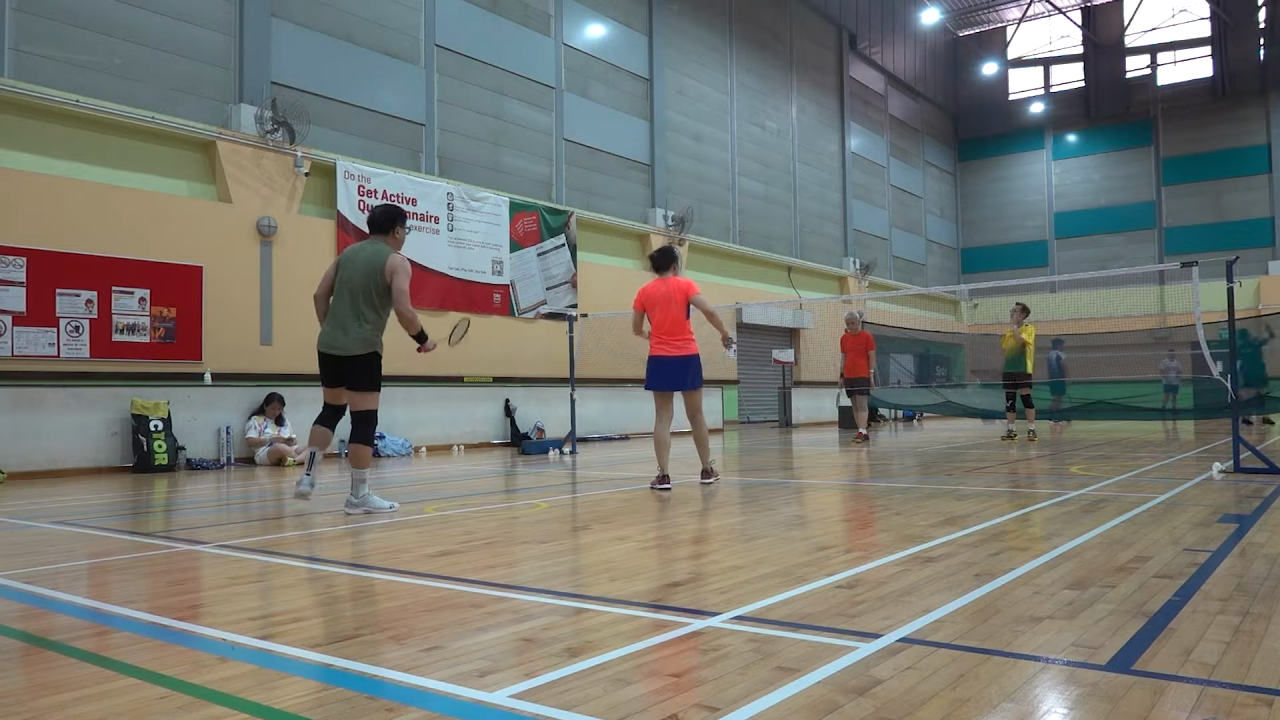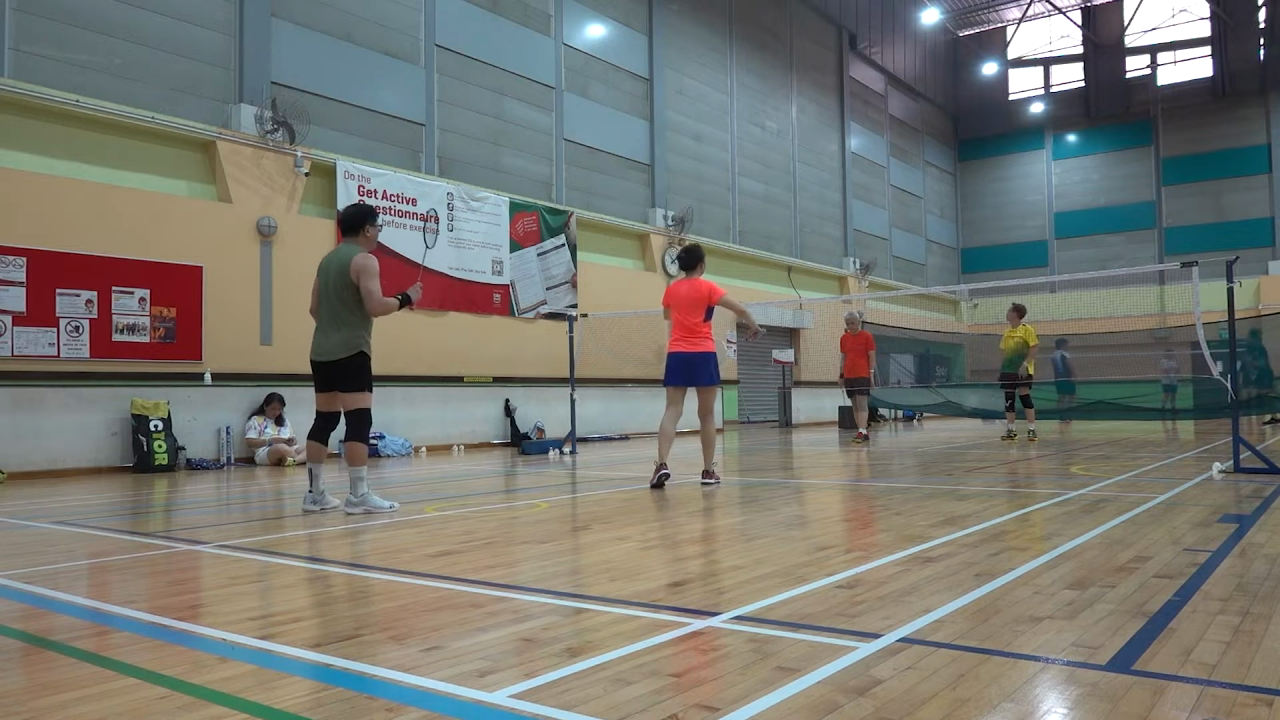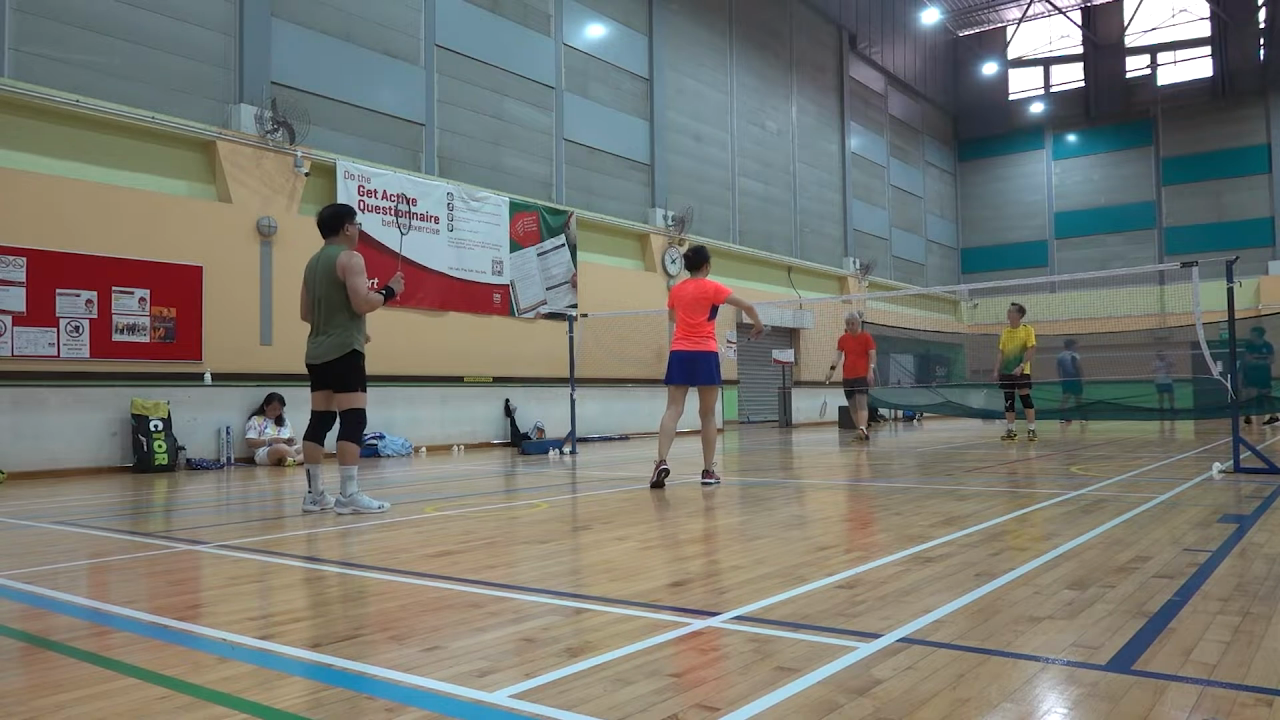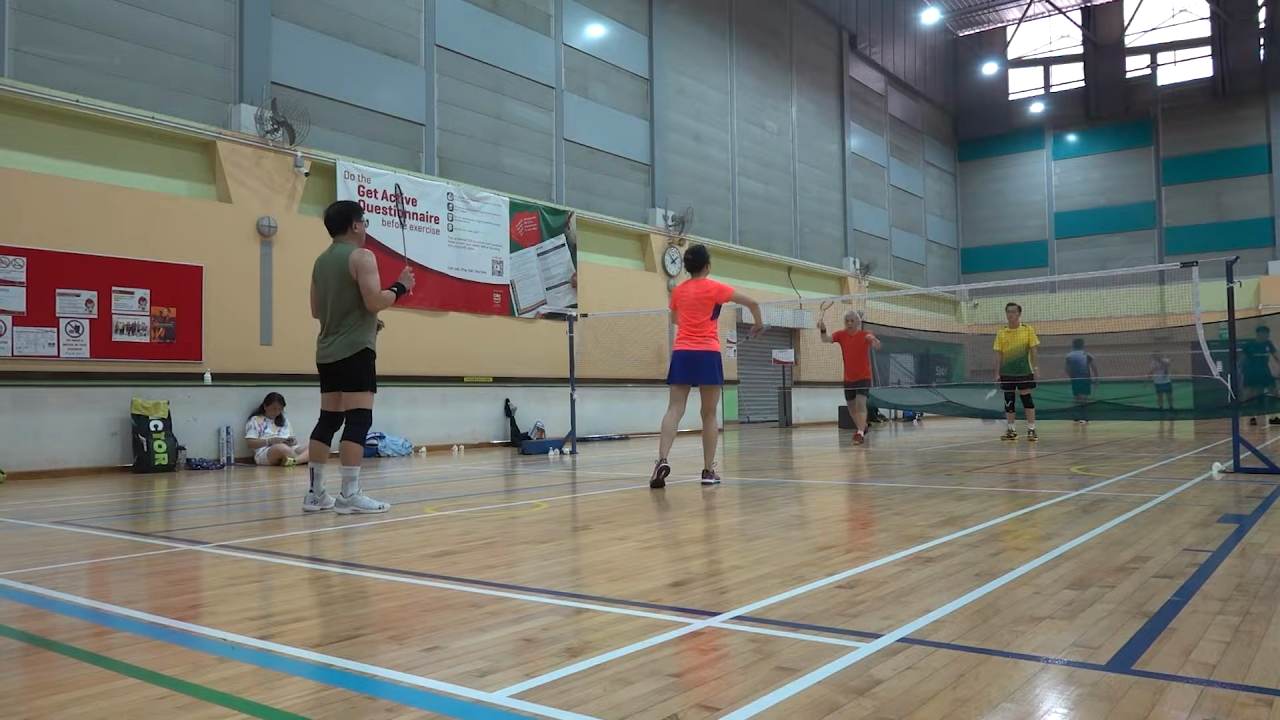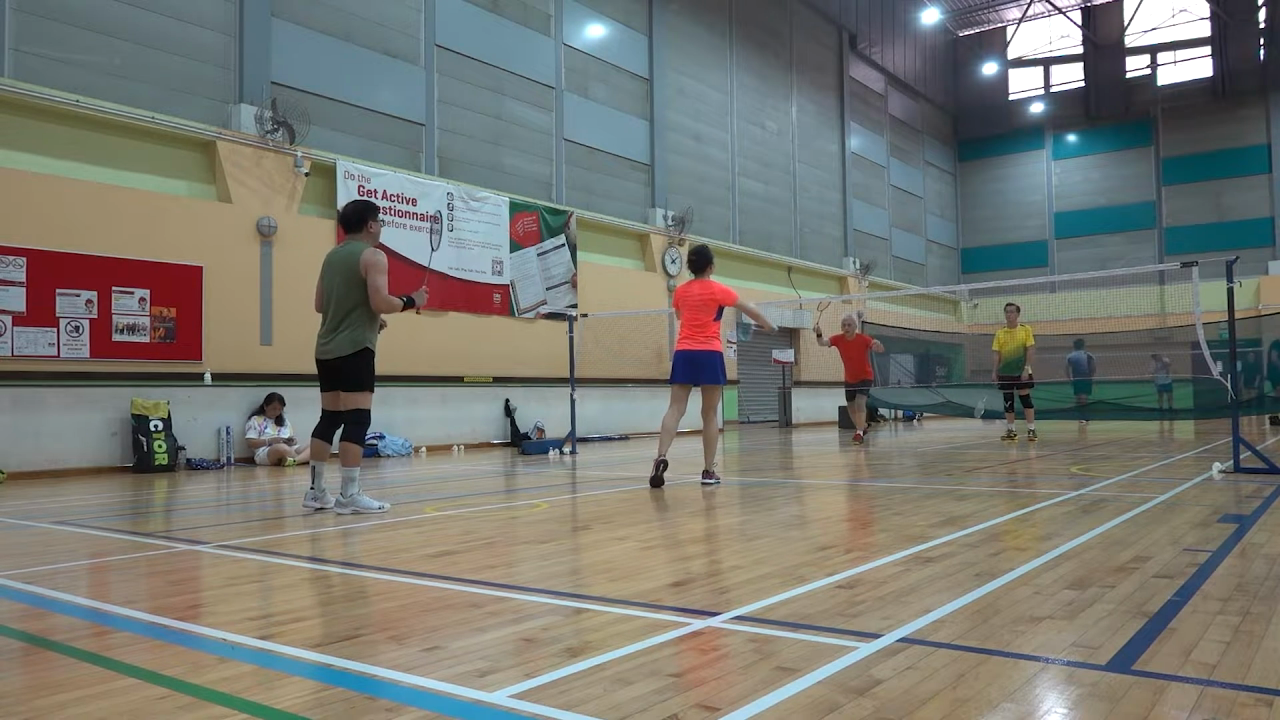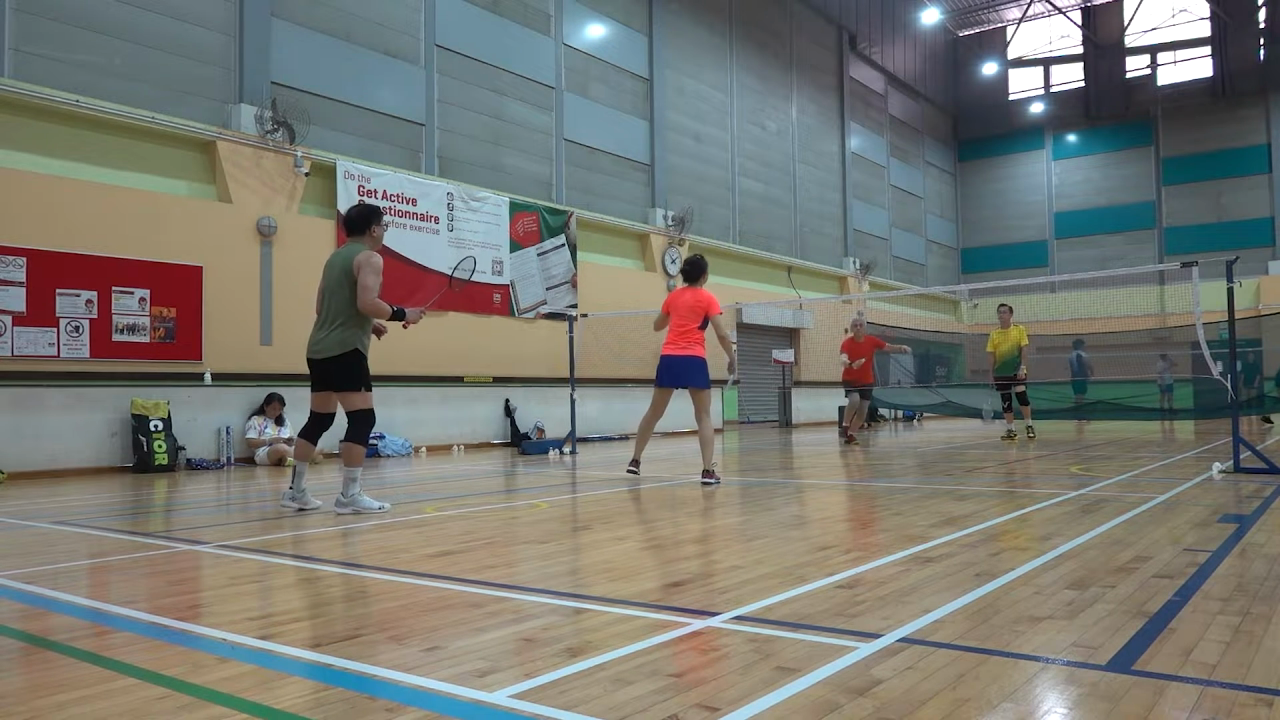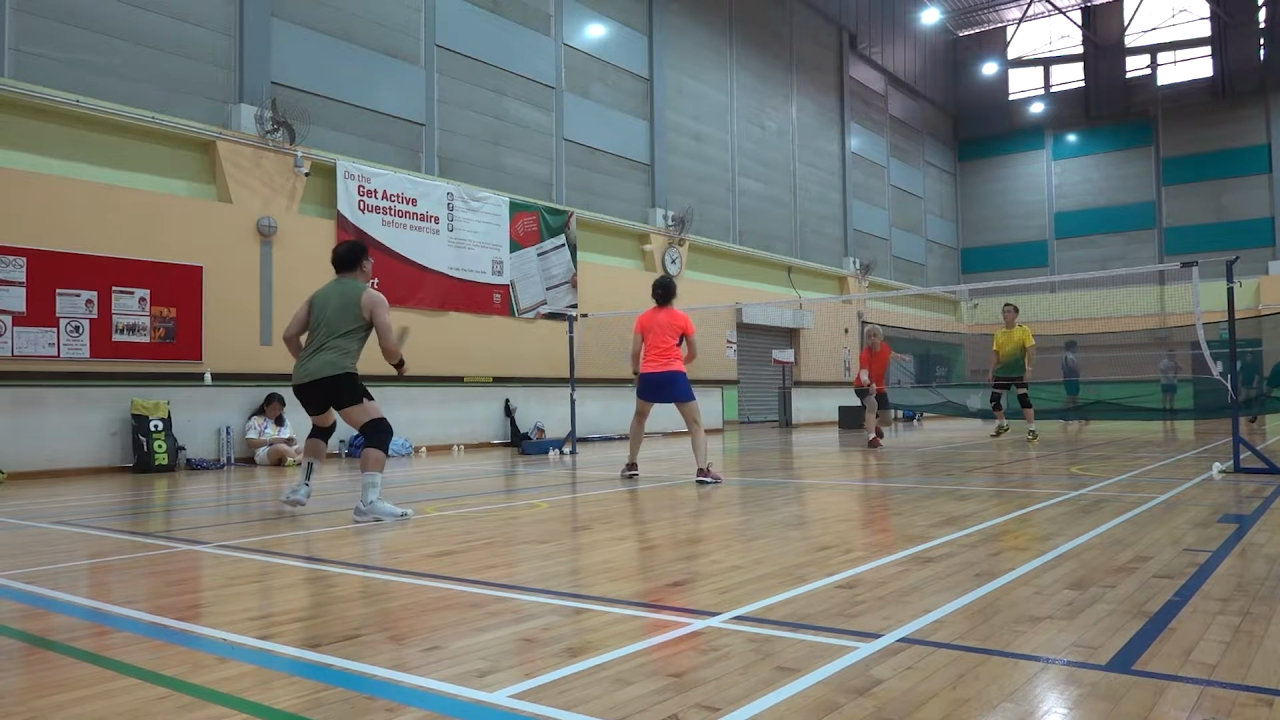
dt=0.5s
person 1, frame 1
left shoulder: (348, 253)
right shoulder: (396, 262)
left elbow: (320, 295)
right elbow: (403, 311)
right wrist: (422, 337)
left hip: (329, 346)
right hip: (362, 350)
left knee: (331, 410)
right knee: (364, 421)
left ankle: (308, 477)
right ankle: (359, 496)
person 1, frame 2
left shoulder: (327, 259)
right shoulder: (365, 260)
right elbow: (375, 307)
right wrist: (407, 298)
left hip: (321, 352)
right hip: (350, 352)
left knee: (324, 420)
right knee: (359, 421)
left ankle: (315, 493)
right ankle: (359, 495)
person 1, frame 3
left shoulder: (313, 262)
right shoulder: (350, 258)
right elbow: (362, 303)
right wrist: (389, 291)
left hip: (317, 353)
right hip: (344, 352)
left knee: (320, 420)
right knee: (353, 421)
left ankle: (314, 493)
right ankle: (348, 494)
person 1, frame 4
left shoulder: (321, 261)
right shoulder: (361, 256)
right elbow: (375, 301)
right wrist: (401, 286)
left hip: (327, 352)
right hip: (355, 350)
left knee: (328, 420)
right knee: (358, 420)
left ankle: (315, 492)
right ankle: (349, 495)
person 1, frame 5
left shoulder: (331, 257)
right shoulder: (373, 256)
right elbow: (380, 302)
right wrist: (411, 301)
left hip: (327, 350)
right hip: (354, 349)
left knee: (329, 418)
right knee: (356, 420)
left ankle: (316, 490)
right ankle: (349, 495)
person 1, frame 6
left shoulder: (334, 258)
right shoulder: (369, 258)
right elbow: (367, 303)
right wrist: (402, 314)
left hip: (318, 349)
right hip: (346, 350)
left knee: (318, 420)
right knee: (362, 420)
left ankle: (295, 490)
right ankle: (350, 495)
person 1, frame 7
left shoulder: (319, 295)
right shoulder: (372, 297)
left elbow: (290, 335)
right elbow: (388, 346)
right wrist: (399, 363)
left hip: (306, 377)
right hip: (339, 375)
left knee: (323, 428)
right knee: (379, 431)
left ankle: (301, 488)
right ankle: (370, 502)
person 2, frame 1
left shoulder: (644, 291)
right shoulder: (685, 285)
left elbow: (636, 328)
right elbow: (709, 311)
right wrist: (725, 334)
left hip: (659, 359)
right hip: (686, 357)
left knee: (663, 418)
right knee: (696, 415)
left ankle: (663, 475)
right ankle: (707, 470)
person 2, frame 2
left shoulder: (671, 289)
right shoulder: (707, 287)
right elbow: (739, 309)
right wrist: (754, 327)
left hip: (676, 355)
right hip: (703, 355)
left knee: (672, 412)
right knee: (706, 415)
left ankle: (662, 464)
right ankle: (708, 471)
person 2, frame 3
left shoulder: (676, 290)
right shoulder: (712, 288)
right elbow: (747, 306)
right wrist: (758, 325)
left hip: (679, 354)
right hip: (705, 354)
left knee: (673, 410)
right knee: (708, 414)
left ankle: (662, 461)
right ankle: (708, 471)
person 2, frame 4
left shoulder: (678, 291)
right shoulder: (715, 288)
right elbow: (752, 302)
right wrist: (758, 324)
left hip: (682, 354)
right hip: (707, 355)
left knee: (675, 410)
right knee: (709, 414)
left ankle: (662, 461)
right ankle: (708, 471)
person 2, frame 5
left shoulder: (680, 291)
right shoulder: (718, 290)
right elbow: (751, 311)
right wrist: (769, 325)
left hip: (683, 354)
right hip: (709, 355)
left knee: (675, 409)
right knee: (709, 415)
left ankle: (661, 456)
right ankle: (708, 471)
person 2, frame 6
left shoulder: (673, 296)
right shoulder: (707, 298)
left elbow: (657, 326)
right elbow: (722, 333)
right wrist: (732, 358)
left hip: (668, 359)
right hip: (693, 360)
left knee: (654, 412)
right knee: (703, 416)
left ankle: (635, 460)
right ankle: (708, 471)
person 2, frame 7
left shoulder: (643, 318)
right shoulder: (683, 318)
left elbow: (636, 351)
right elbow: (693, 354)
left wrist: (635, 371)
left hip: (648, 375)
right hip: (675, 375)
left knee: (640, 416)
right knee: (695, 425)
left ankle: (631, 464)
right ankle: (702, 470)
